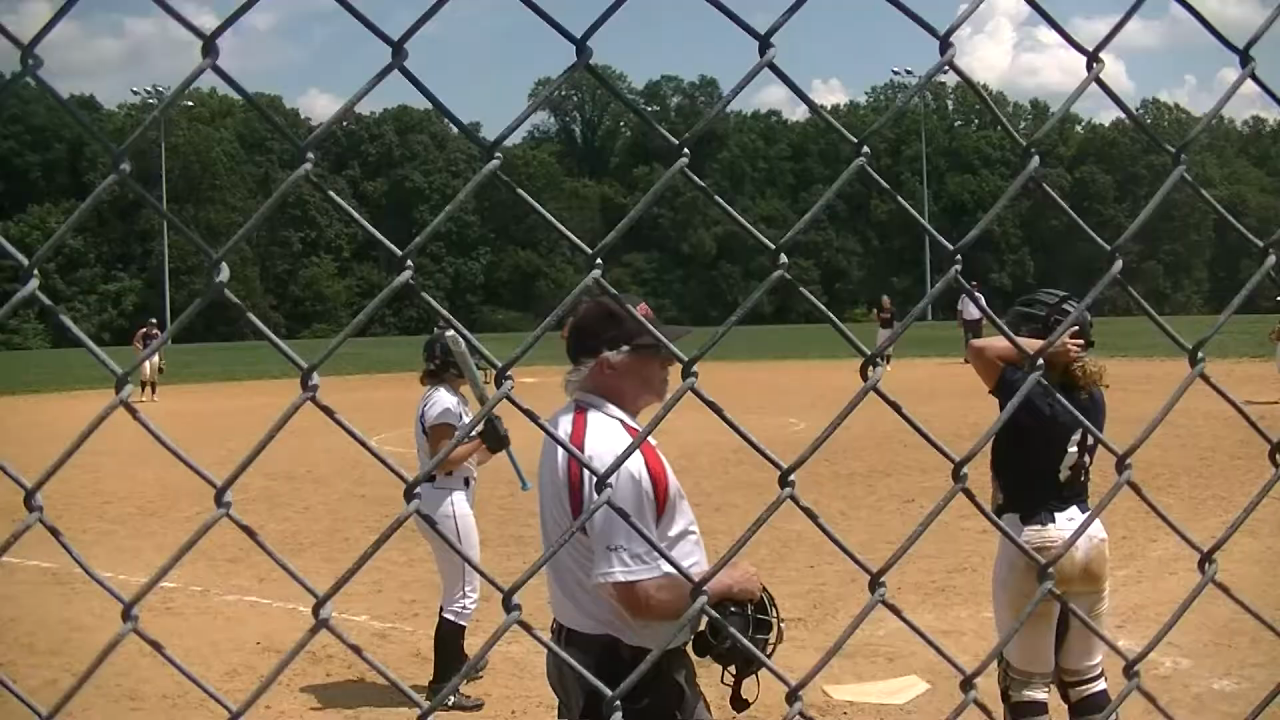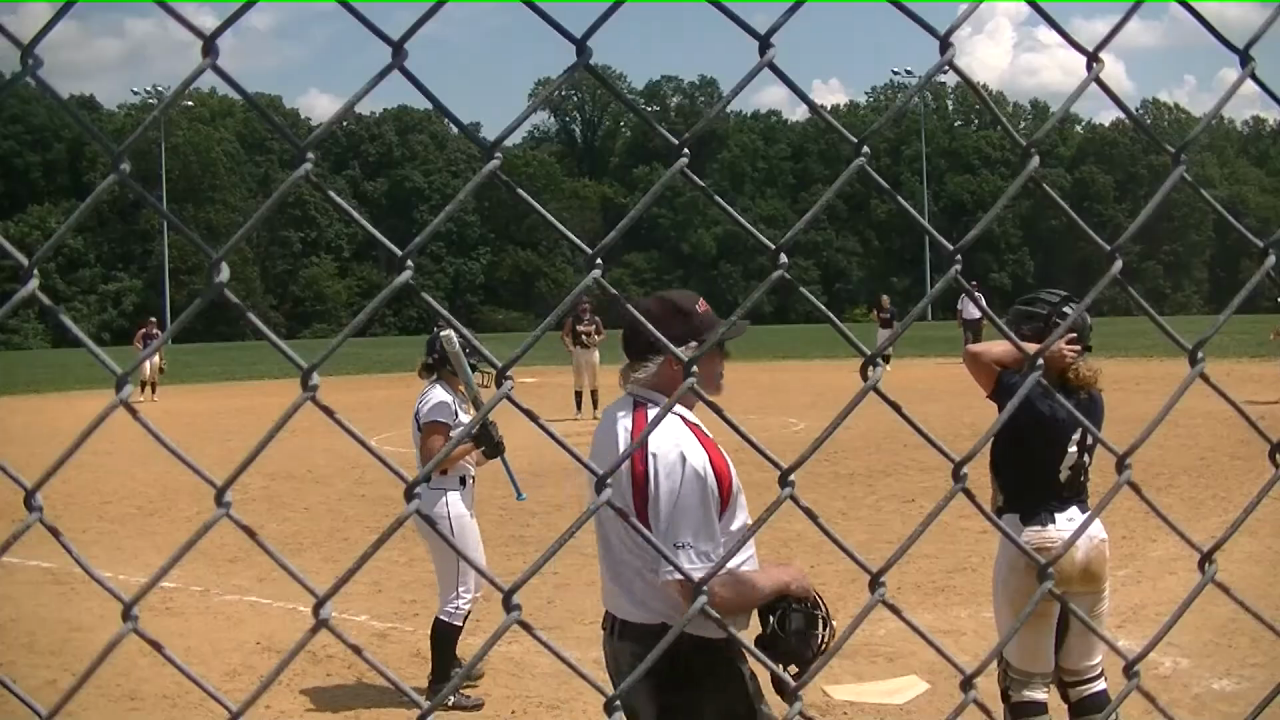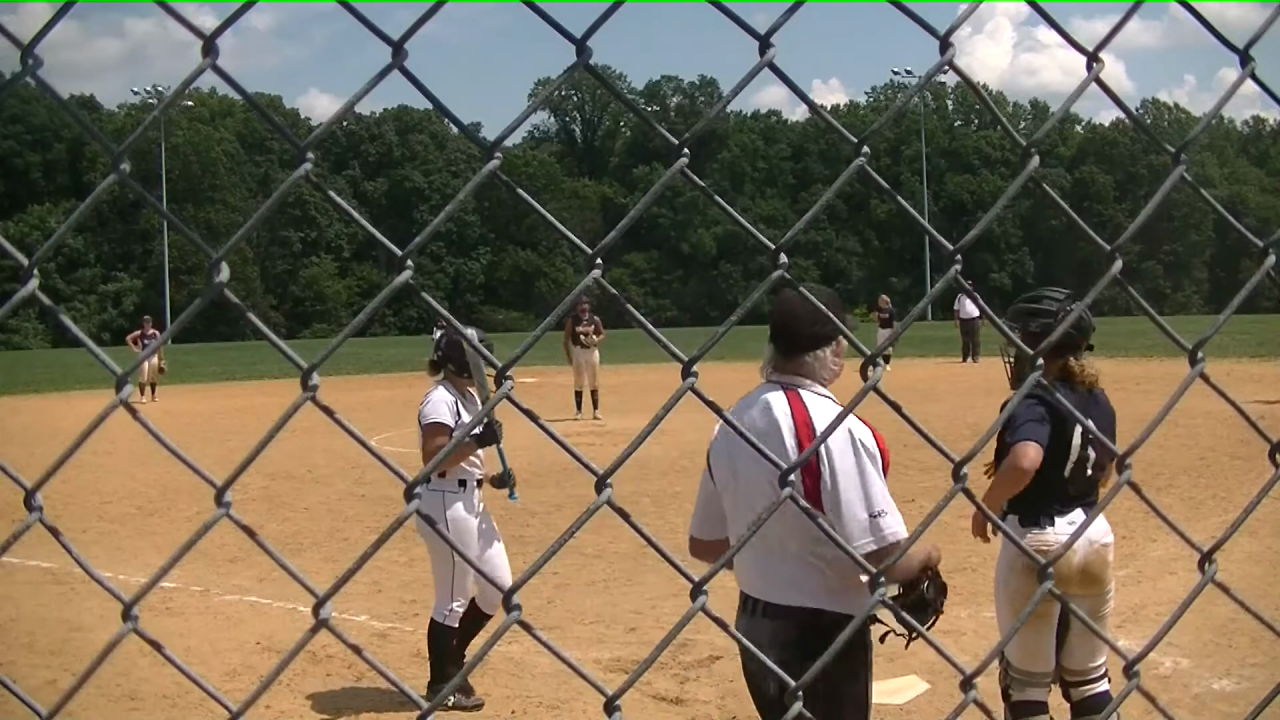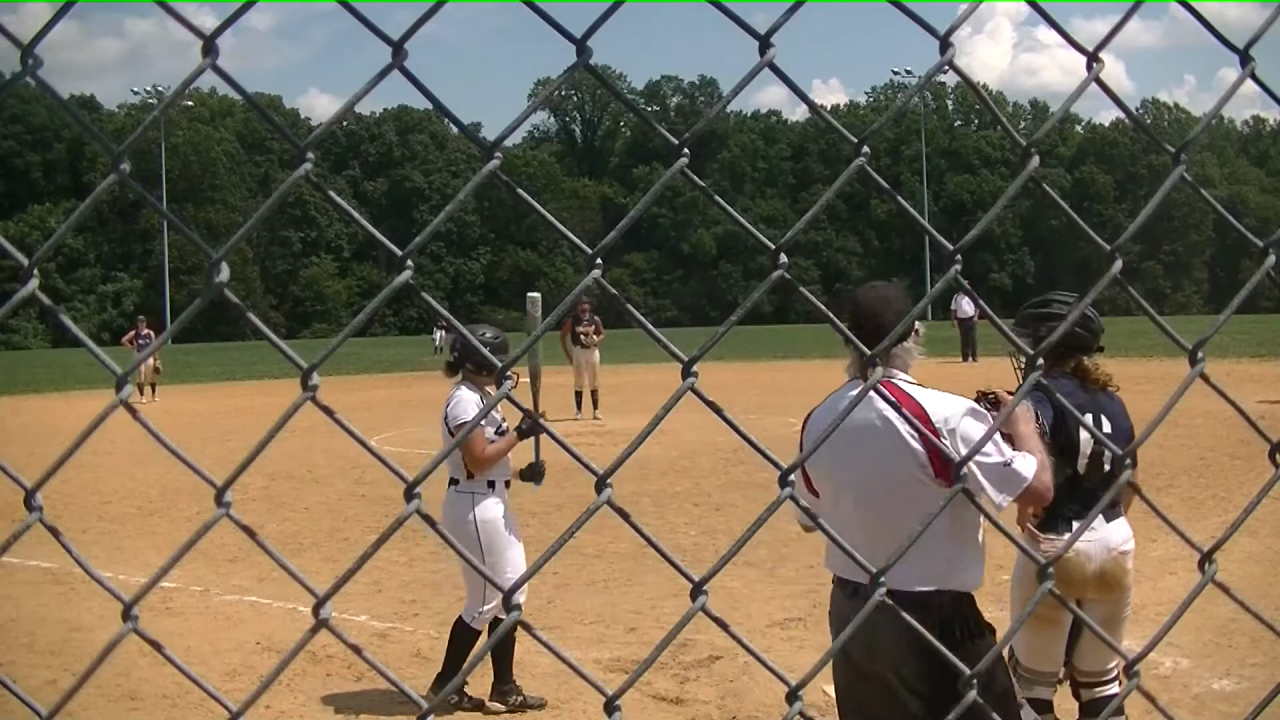
dt=0.4s
person 1, frame 1
left shoulder: (569, 425)
right shoulder: (619, 452)
right elbow: (642, 595)
left wrist: (706, 576)
right wrist: (726, 581)
left hip: (585, 654)
right hip: (629, 669)
person 1, frame 2
left shoulder: (617, 420)
right shoulder: (681, 450)
right elbow: (704, 590)
right wrist: (780, 579)
left hip: (632, 639)
right hip: (685, 658)
person 1, frame 3
left shoulder: (733, 422)
right shoulder: (837, 431)
left elbow: (704, 545)
right elbow: (883, 560)
right wrist: (925, 555)
left hip: (755, 623)
right hip: (819, 636)
person 1, frame 4
left shoulder: (819, 420)
right shoulder: (945, 414)
left elbow: (808, 517)
right elbow: (1038, 490)
right wrist: (1021, 417)
left hip: (849, 611)
right hip: (931, 620)
person 2, frame 1
left shoulder: (1032, 398)
right shoulder: (1091, 398)
left elbow: (978, 349)
left wrist: (1041, 349)
right wrist: (1059, 357)
left hip: (1033, 542)
right hip: (1088, 537)
left knee: (1025, 680)
right knee: (1085, 674)
person 2, frame 2
left shoulder: (1031, 400)
right shoulder: (1089, 399)
left elbow: (975, 354)
left wrist: (1039, 353)
right wrist: (1049, 359)
left hip: (1033, 542)
right hip: (1088, 536)
left knee: (1025, 680)
right knee: (1085, 674)
person 2, frame 3
left shoulder: (1033, 400)
right shoulder: (1098, 401)
left elbow: (1025, 461)
left wrist: (988, 506)
left hip: (1036, 543)
right hip: (1093, 537)
left knee: (1026, 680)
right knee: (1088, 675)
person 2, frame 4
left shoulder: (1043, 392)
right shoulder: (1113, 402)
right elbow: (1126, 485)
left hip: (1055, 546)
right hip: (1115, 543)
left knee: (1033, 679)
right knee: (1099, 677)
person 3, frame 1
left shoulder: (448, 398)
right shoulder: (443, 402)
right elbow: (444, 462)
left wrist: (489, 447)
right wrist: (482, 438)
left hip: (447, 500)
right hip: (446, 503)
left knee: (460, 587)
right knee: (463, 593)
left ankle: (456, 661)
right ankle: (441, 685)
person 3, frame 2
left shoulder: (454, 396)
right shoulder: (438, 399)
right elbow: (432, 460)
left wrist: (485, 452)
right wrist: (476, 441)
left hip: (455, 500)
right hip: (444, 503)
left knee: (469, 585)
right knee: (457, 594)
left ankle: (447, 662)
right ankle: (440, 685)
person 3, frame 3
left shoulder: (468, 397)
right shoulder: (439, 400)
right elbow: (433, 461)
left wrist: (492, 477)
right wrist: (478, 442)
left hip: (470, 501)
right hip: (446, 505)
left knee: (497, 587)
right knee: (453, 599)
left ankle: (452, 659)
right ankle: (440, 686)
person 3, frame 4
left shoulder: (483, 397)
right shoulder: (465, 401)
right elbow: (477, 461)
left wrist: (521, 472)
right wrist: (519, 433)
left hip: (495, 503)
right hip: (474, 507)
left knee: (512, 595)
right knee: (483, 602)
left ankle: (505, 689)
right ankle: (445, 684)
